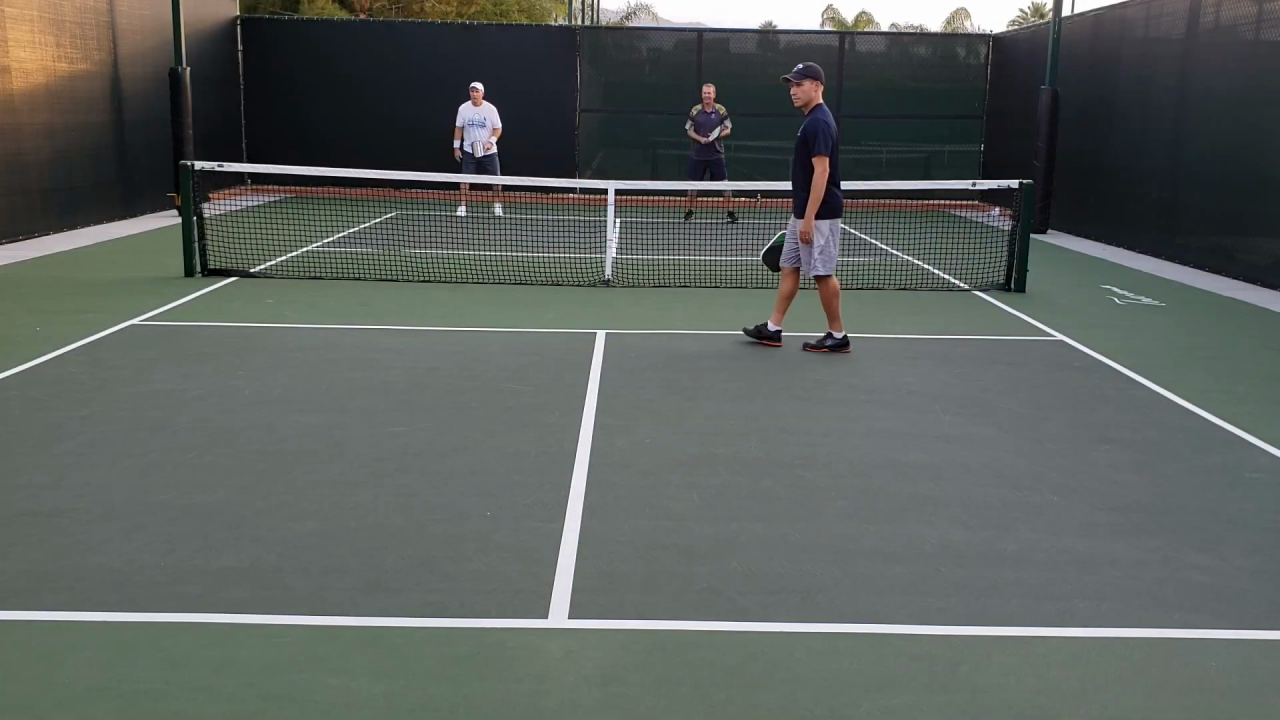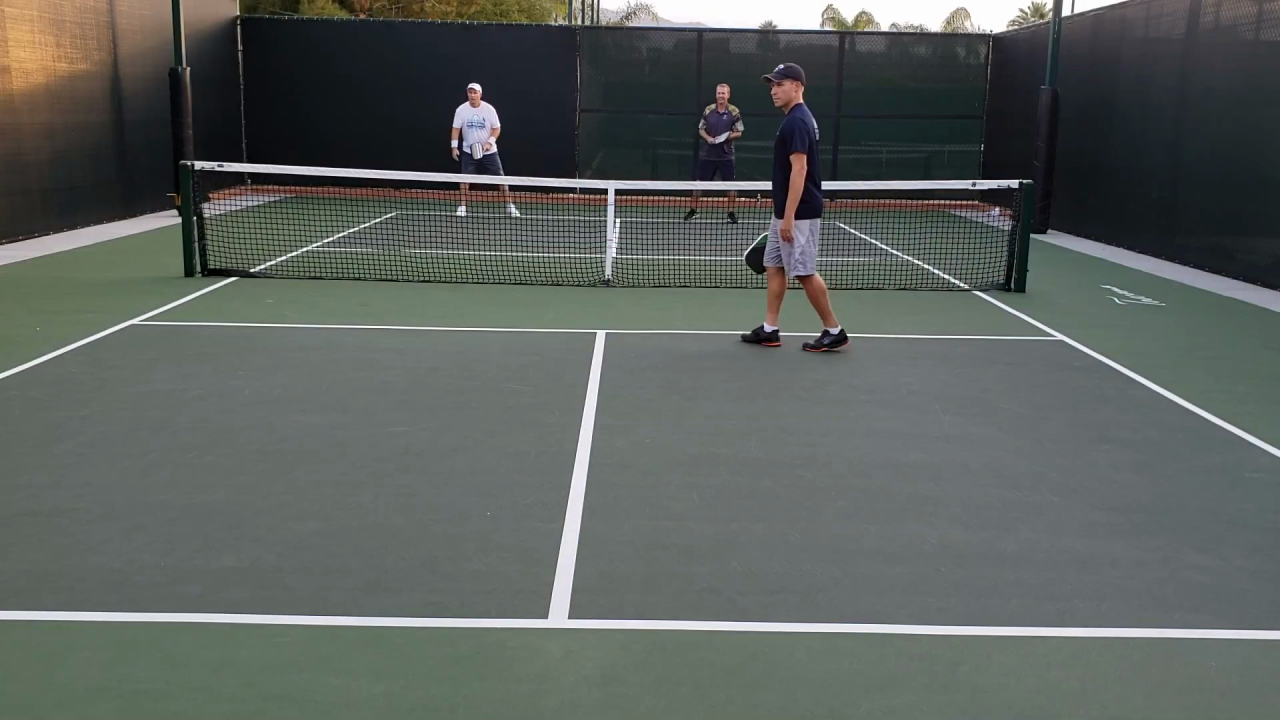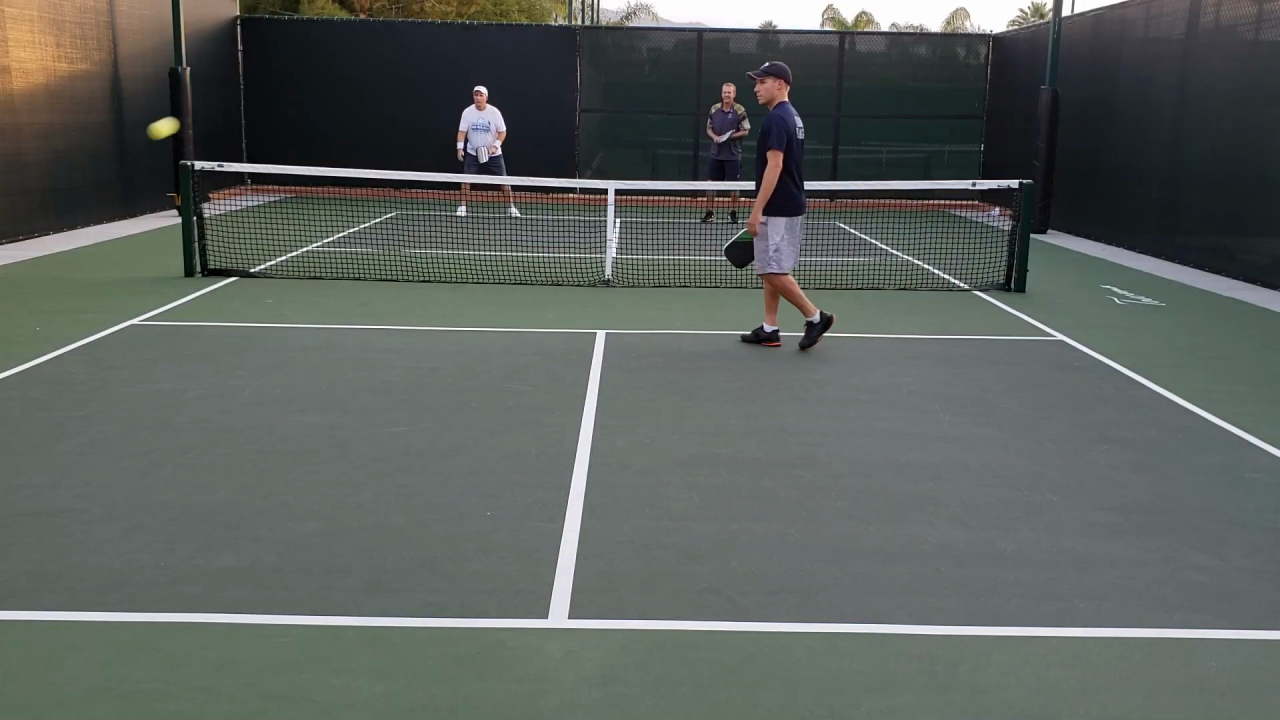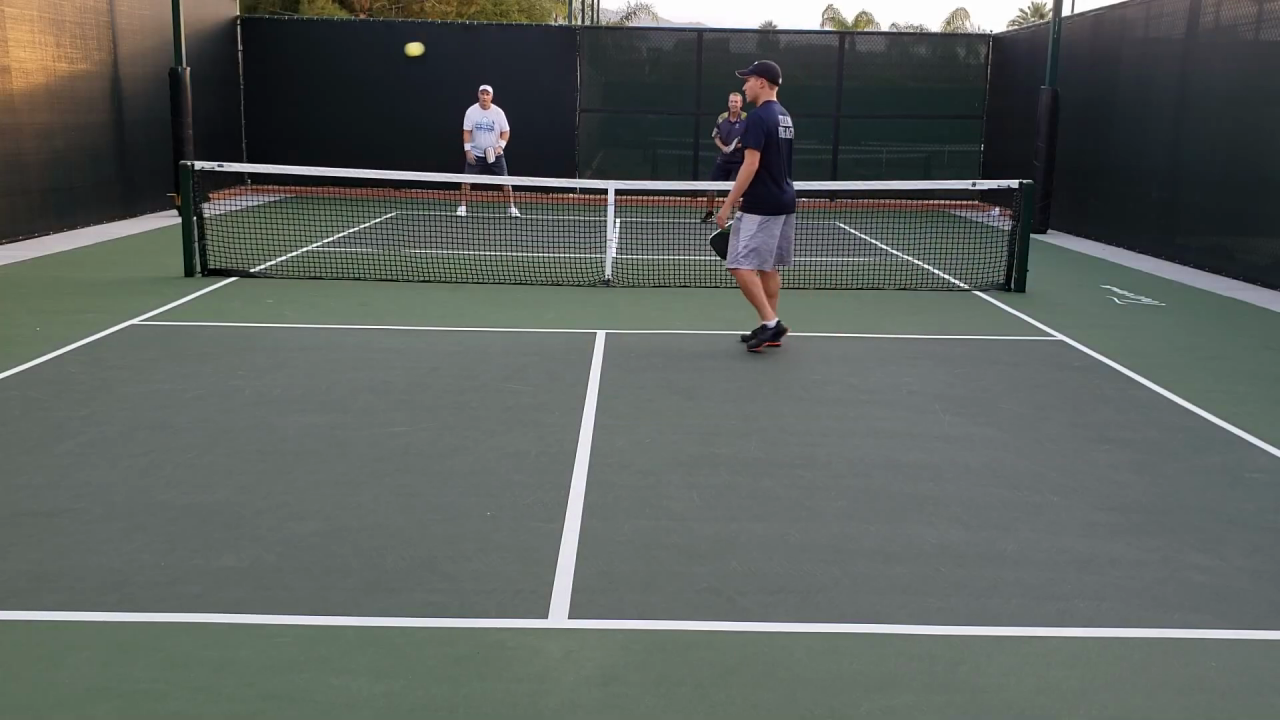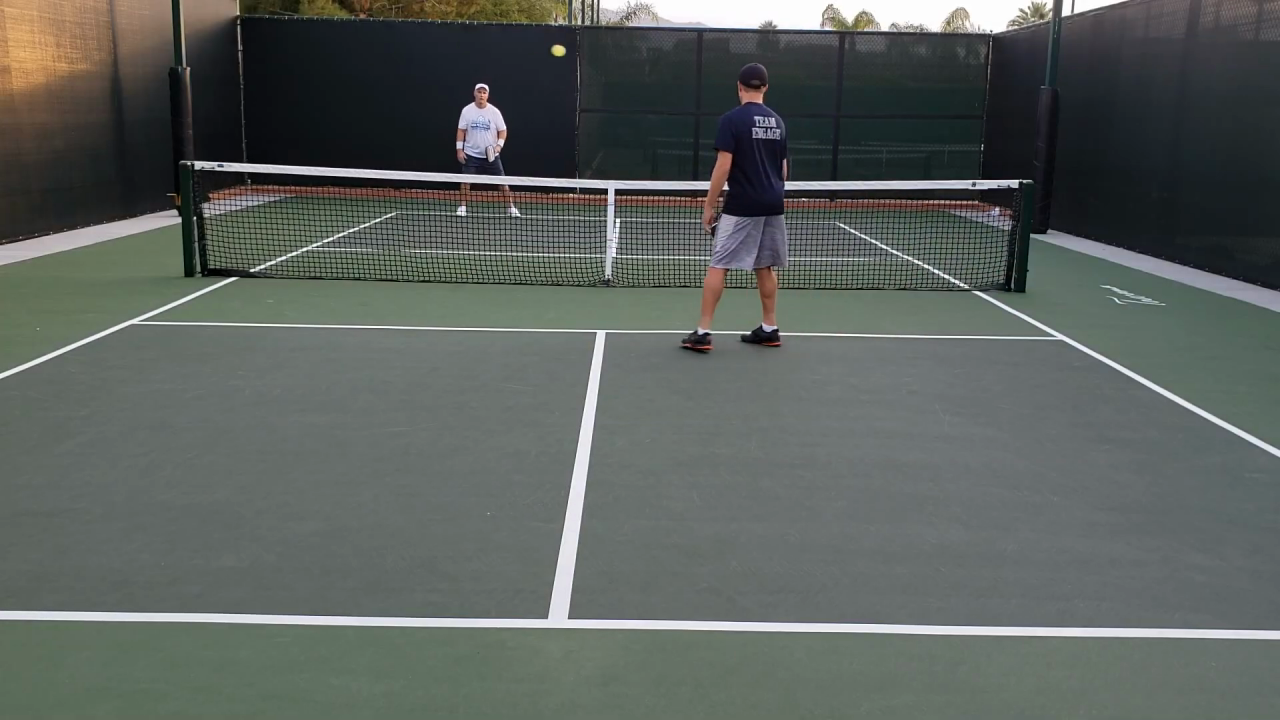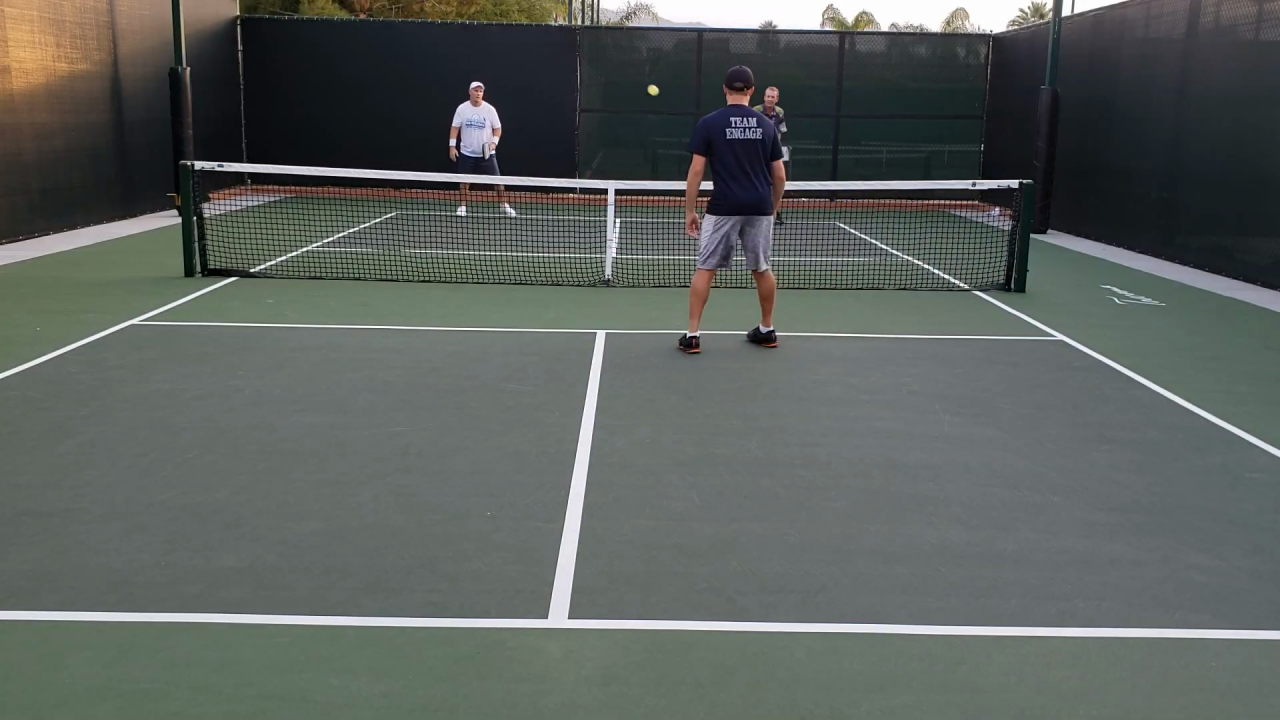
dt=0.2s
person 1, frame 1
left shoulder: (818, 123)
right shoulder: (816, 120)
left elbow: (822, 173)
left wrist: (809, 218)
left hip: (818, 213)
right hip: (808, 210)
left knee: (822, 273)
right knee: (790, 268)
left ankle: (838, 336)
right ankle: (773, 328)
person 1, frame 2
left shoulder: (796, 121)
right shoulder: (799, 118)
left elbow: (799, 171)
left wrist: (788, 216)
left hip: (799, 212)
right hip: (793, 210)
left knee: (803, 273)
right knee: (775, 267)
left ankle: (834, 332)
right ankle: (769, 329)
person 1, frame 3
left shoulder: (776, 118)
right shoulder: (790, 116)
left elbow: (774, 168)
left wrist: (756, 210)
left hip: (778, 208)
right hip: (789, 205)
left knee: (772, 271)
right knee: (773, 270)
left ankle: (815, 316)
right ankle: (769, 328)
person 1, frame 4
left shoulder: (758, 116)
right shoulder: (784, 117)
left elbow: (751, 166)
left wrist: (727, 204)
left hip: (760, 206)
right hip: (784, 203)
left knee: (740, 266)
right knee: (768, 266)
left ankle: (771, 321)
right ankle: (770, 328)
person 1, frame 5
left shoulder: (733, 119)
right shoulder: (777, 122)
left elbow: (723, 168)
right elbow: (783, 170)
left wrist: (709, 206)
left hip: (741, 208)
right hip: (773, 207)
left knee: (717, 267)
right knee: (766, 267)
left ankle: (703, 332)
right ankle: (769, 329)
person 1, frame 6
left shoulder: (709, 123)
right shoulder: (766, 125)
left elbow: (696, 170)
right elbow: (779, 175)
left wrist: (689, 209)
right wrist: (774, 207)
left hip: (724, 208)
right hip: (759, 207)
left knee: (705, 269)
right knee: (761, 269)
left ankle: (692, 335)
right ankle: (767, 330)
